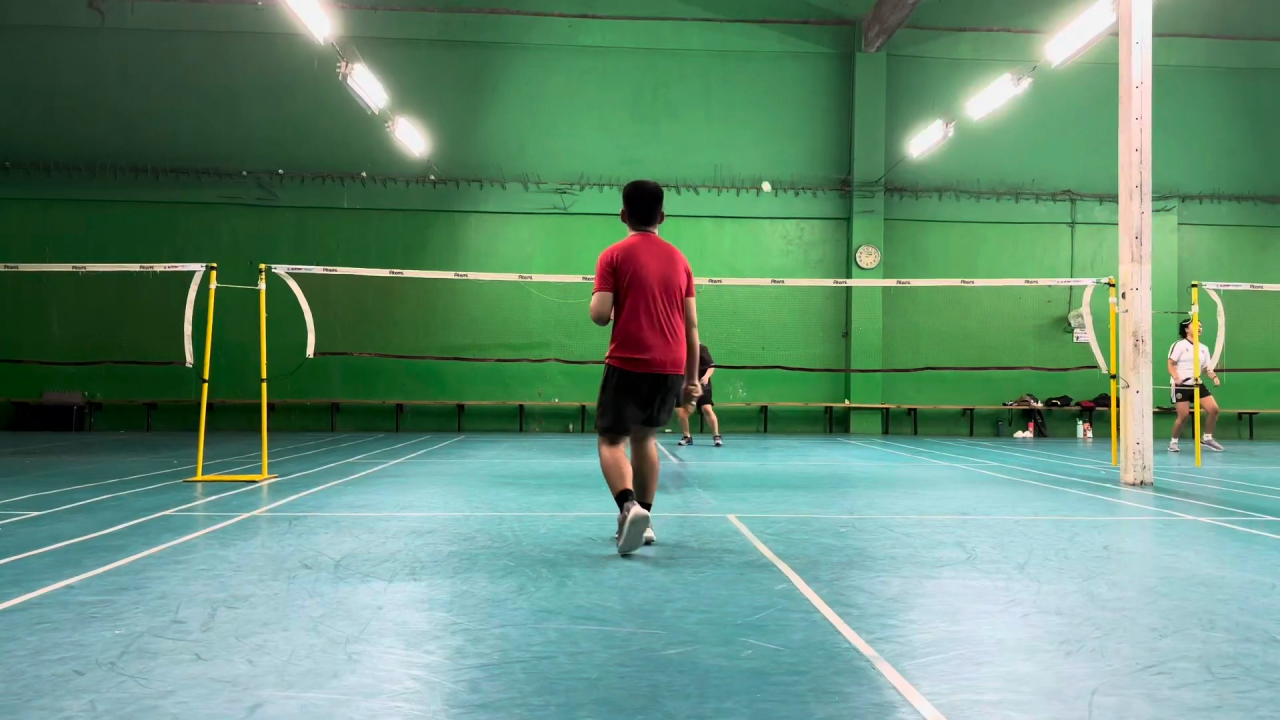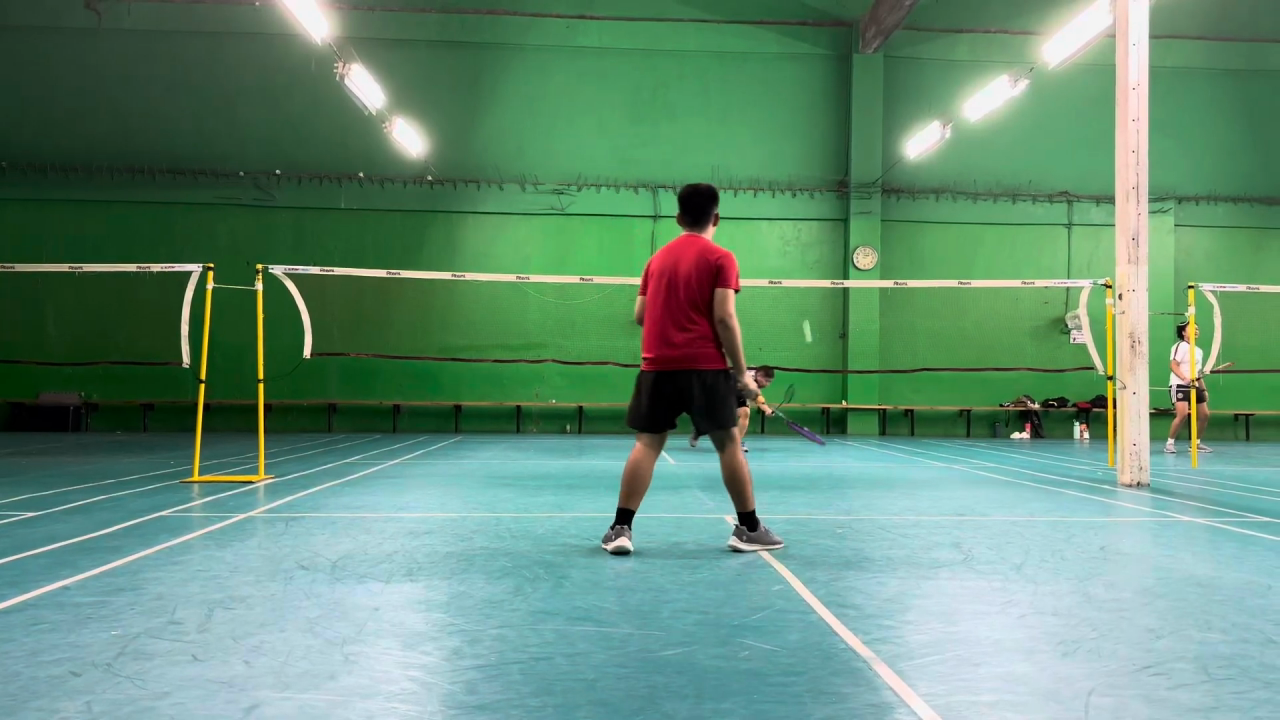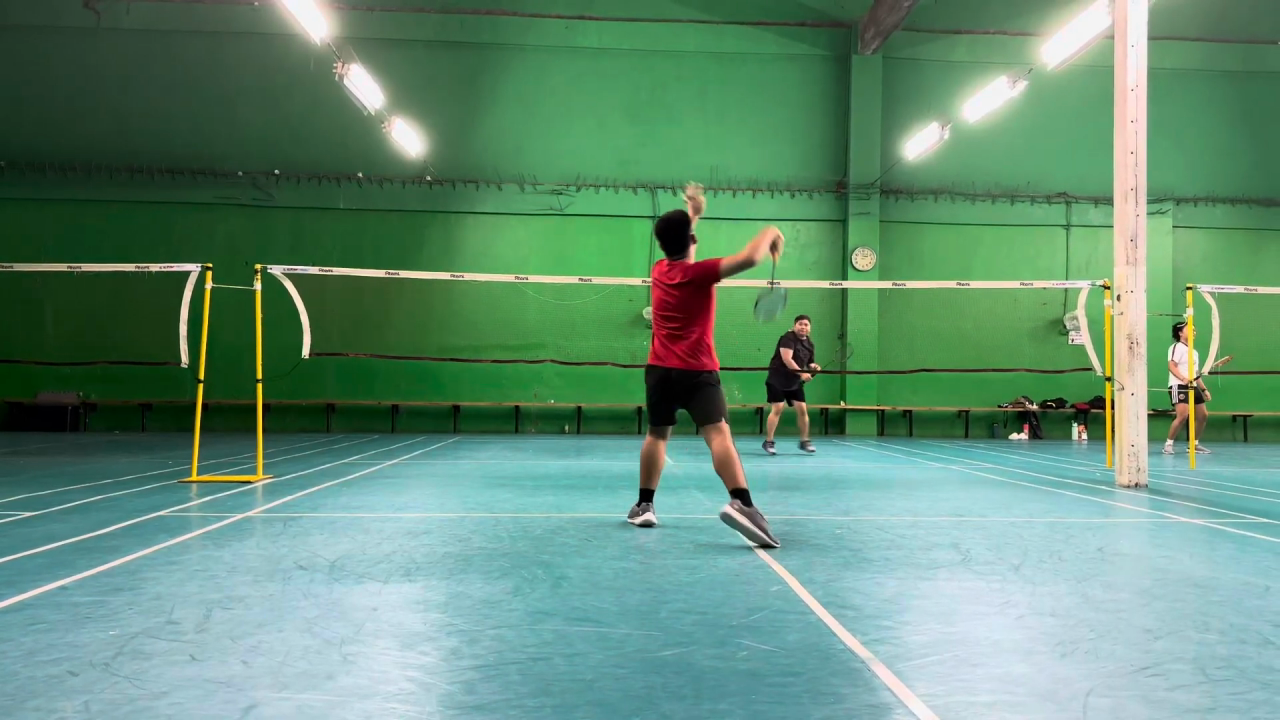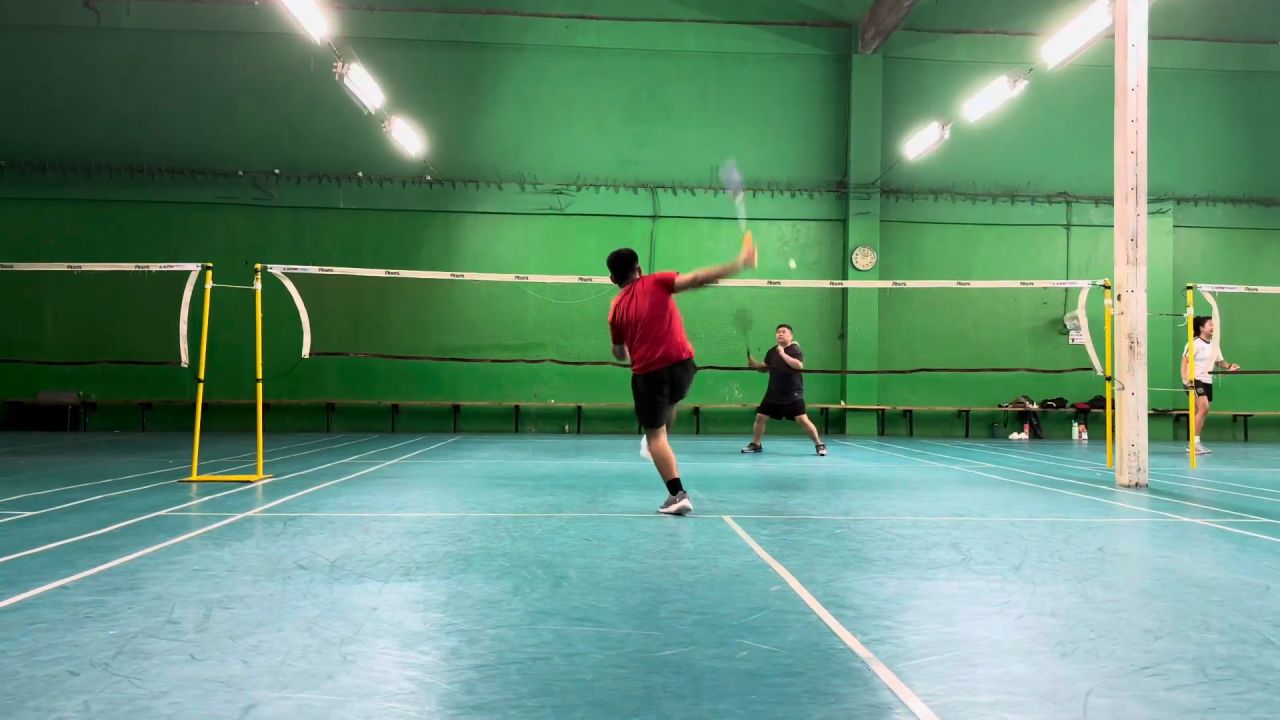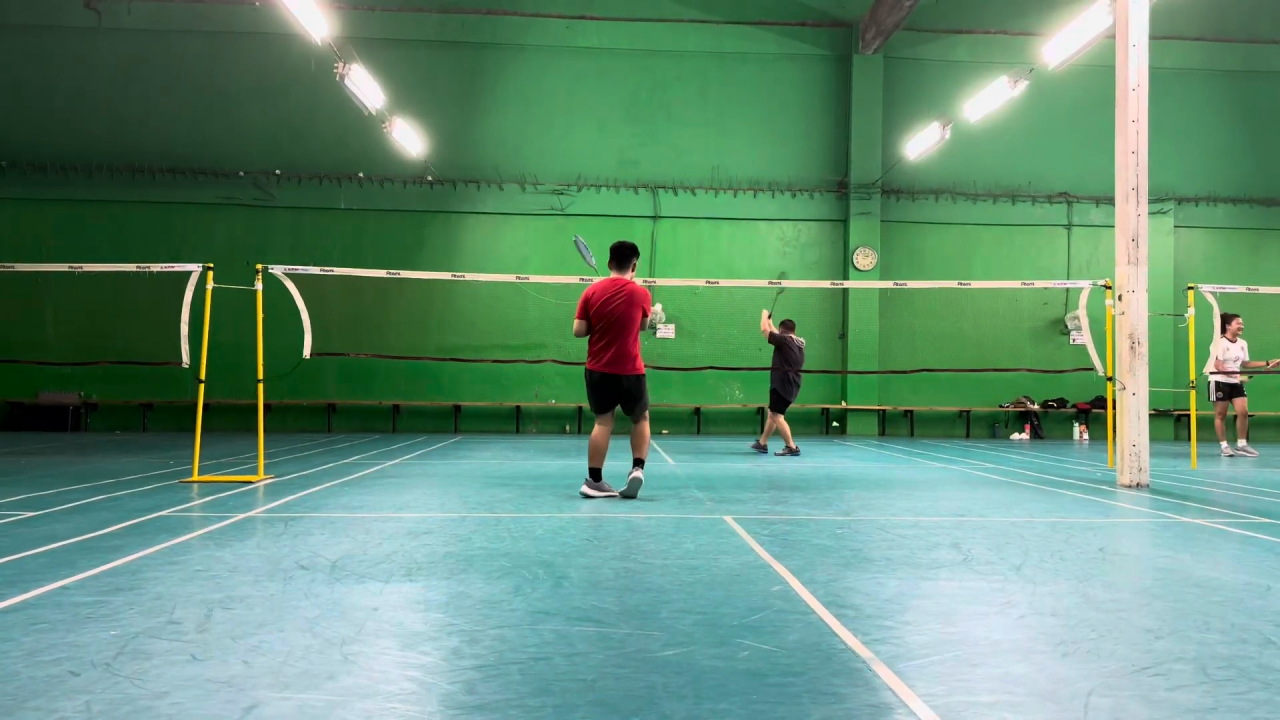
dt=0.7s
person 1, frame 1
left shoulder: (614, 255)
right shoulder: (679, 259)
left elbow: (599, 312)
right elbow: (690, 323)
right wrist: (692, 377)
left hip: (629, 365)
right hip: (672, 367)
left knee: (612, 443)
right knee: (644, 438)
left ankle: (631, 507)
right ankle: (642, 519)
person 1, frame 2
left shoulder: (657, 258)
right shoulder: (720, 258)
left elbow: (641, 315)
right elbow: (724, 318)
right wrist: (742, 373)
left hip: (658, 366)
right hip: (704, 367)
left knee: (646, 445)
right knee: (728, 444)
left ankle: (620, 528)
right ankle: (749, 528)
person 1, frame 3
left shoulder: (658, 272)
right shoulder: (698, 272)
left elbow: (679, 250)
right elbow: (748, 259)
left wrist: (693, 211)
right wrist: (770, 237)
left hip: (659, 369)
right hip: (696, 369)
left knee: (656, 434)
right knee: (719, 436)
left ankle: (644, 505)
right ankle: (741, 506)
person 1, frame 4
left shoulder: (616, 308)
right shoulder: (655, 283)
left elbow: (619, 354)
right elbow: (697, 279)
right wrist: (735, 265)
left hip: (647, 372)
right hip: (680, 363)
left knee: (656, 435)
right knee: (664, 410)
left ankle: (678, 495)
right ankle: (652, 439)
person 1, frame 5
left shoulder: (592, 292)
right shoulder: (641, 294)
left elbow: (579, 331)
left hip: (597, 370)
right hip: (630, 371)
left knee: (603, 423)
right knee: (640, 420)
left ankle: (594, 482)
right ankle: (637, 470)
